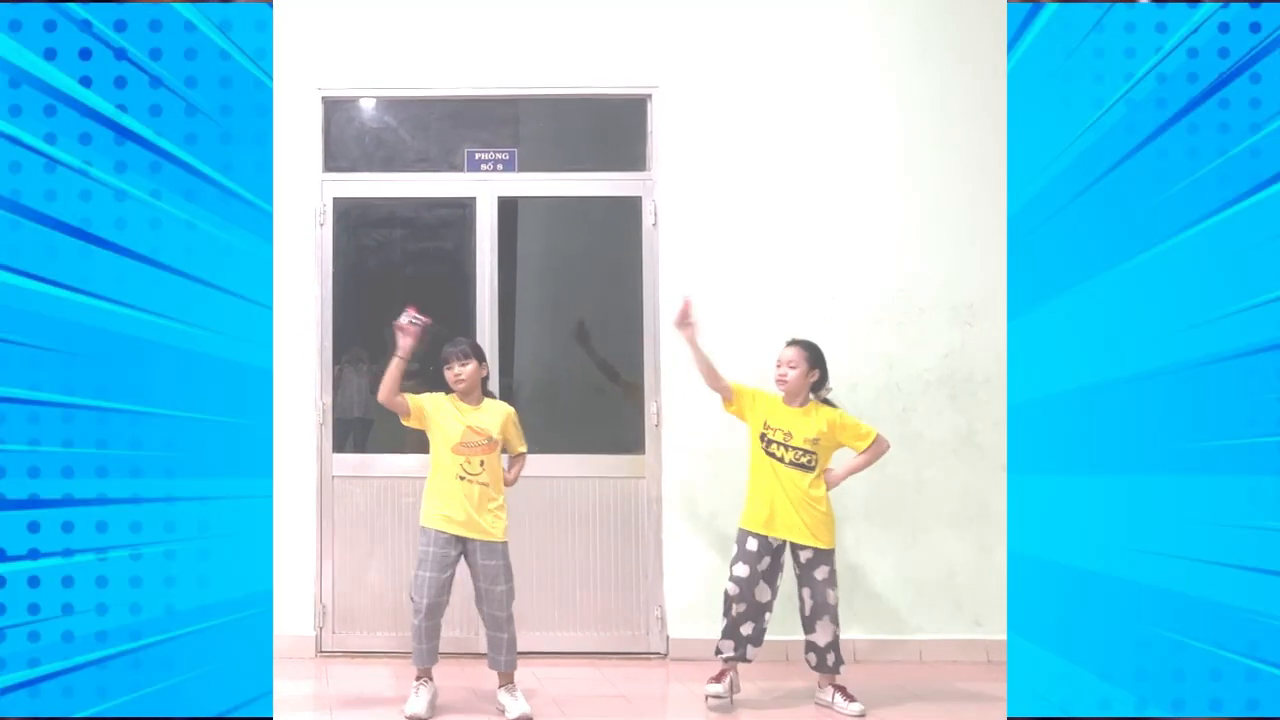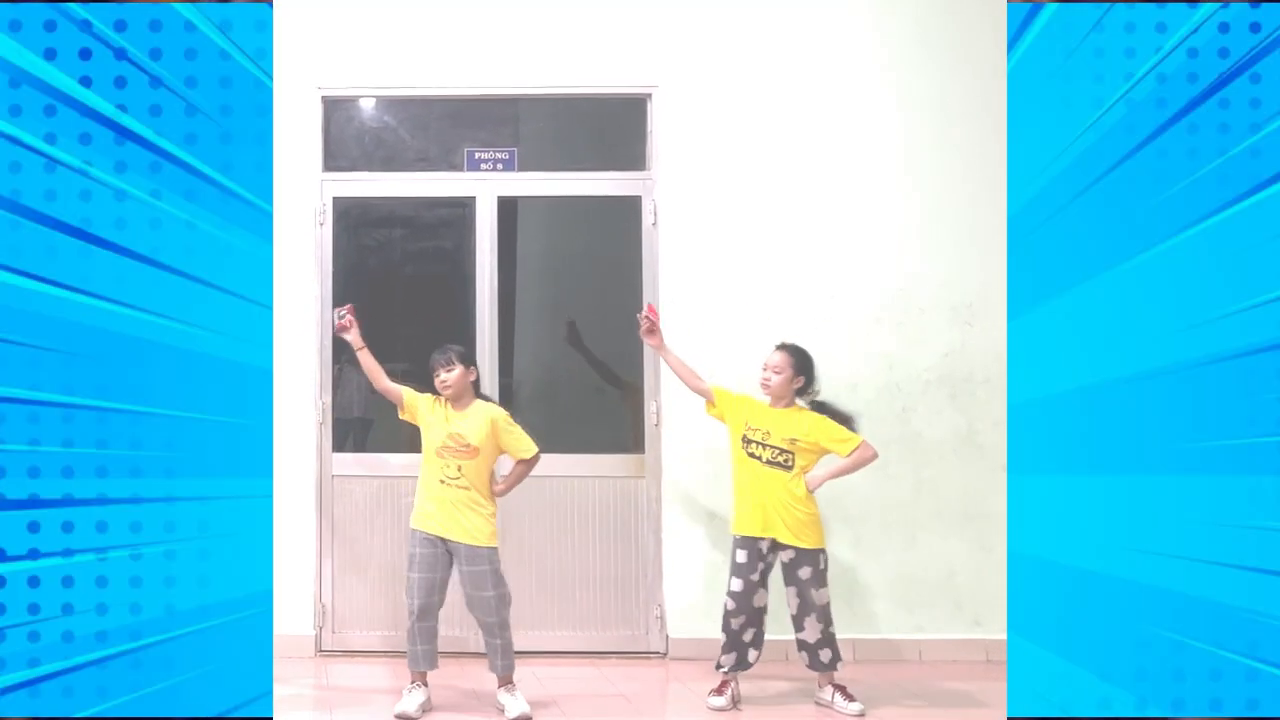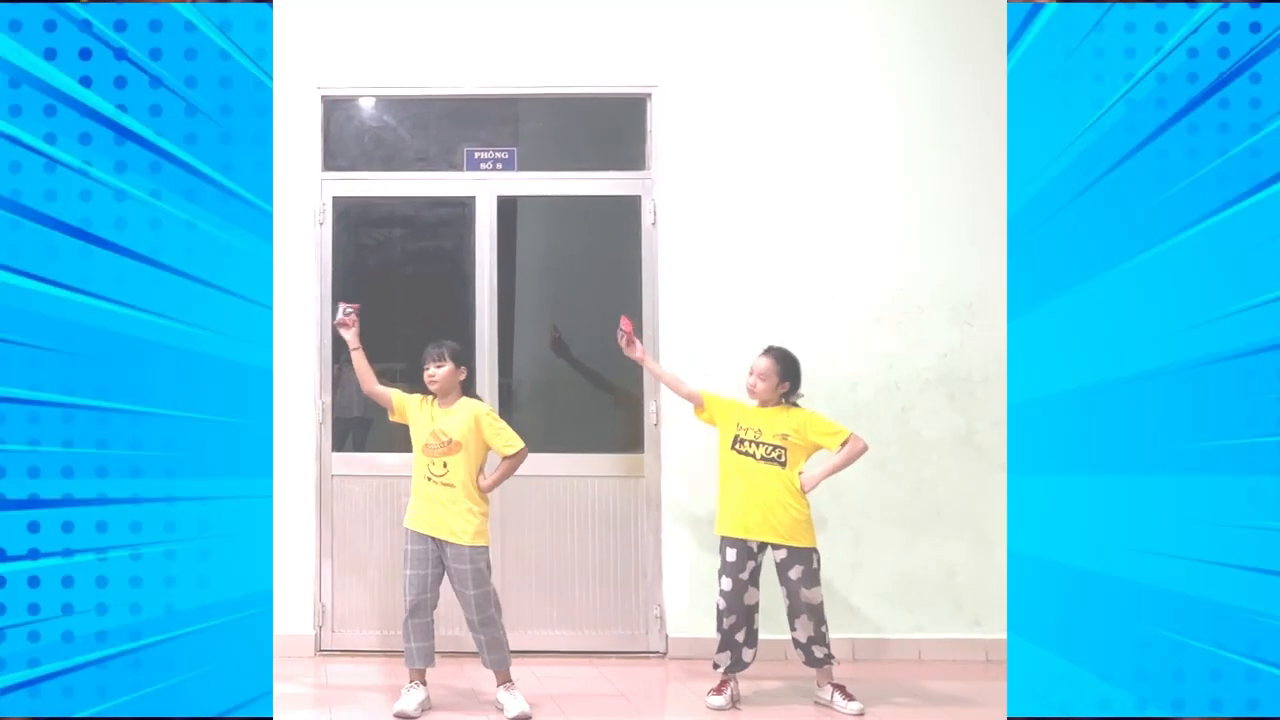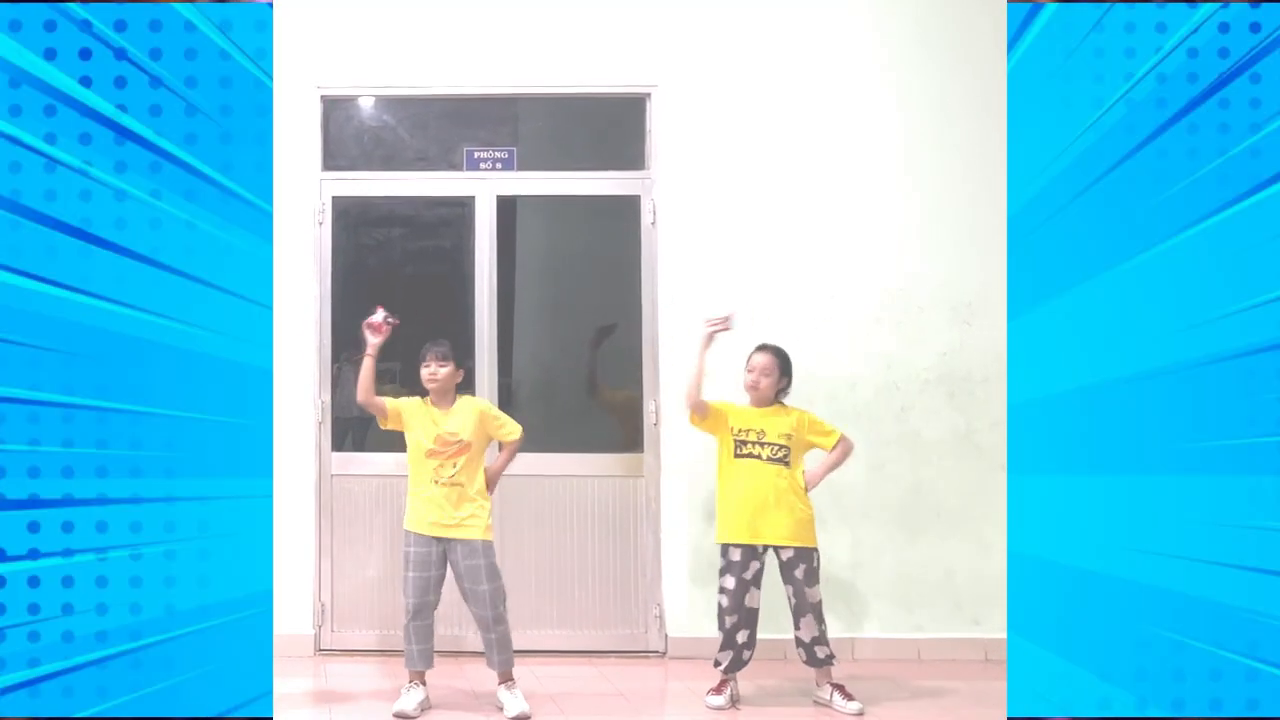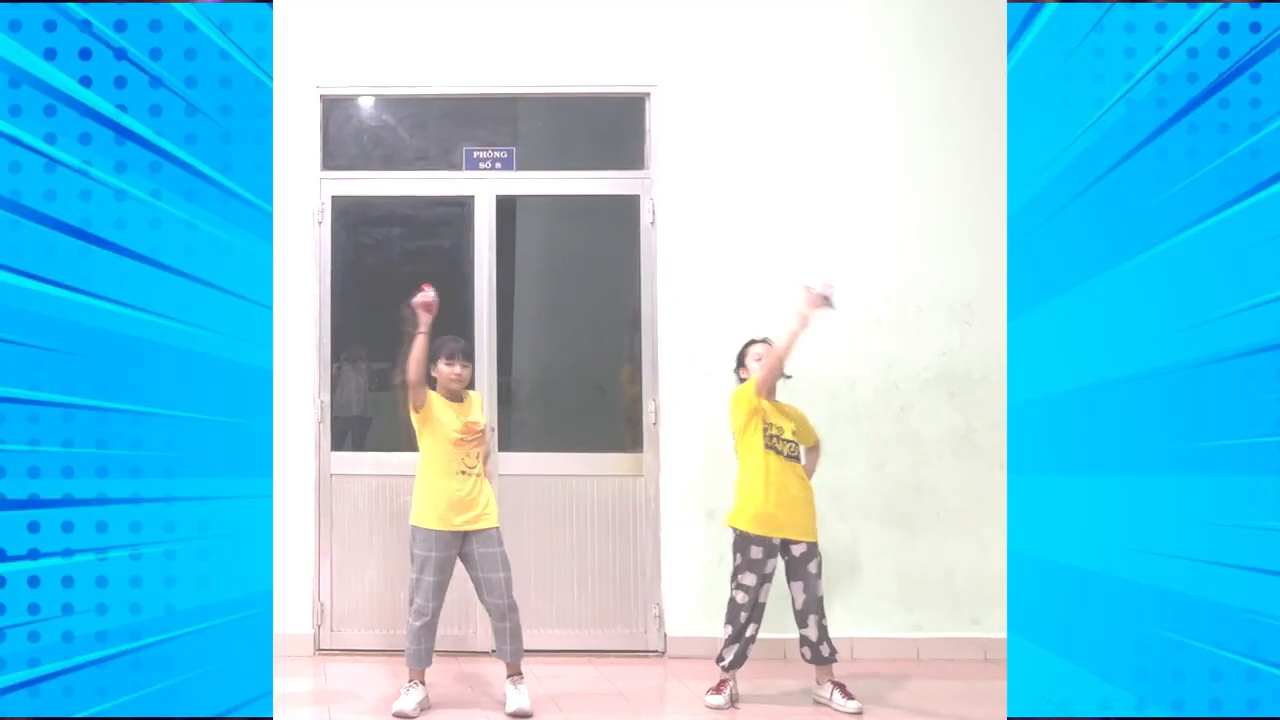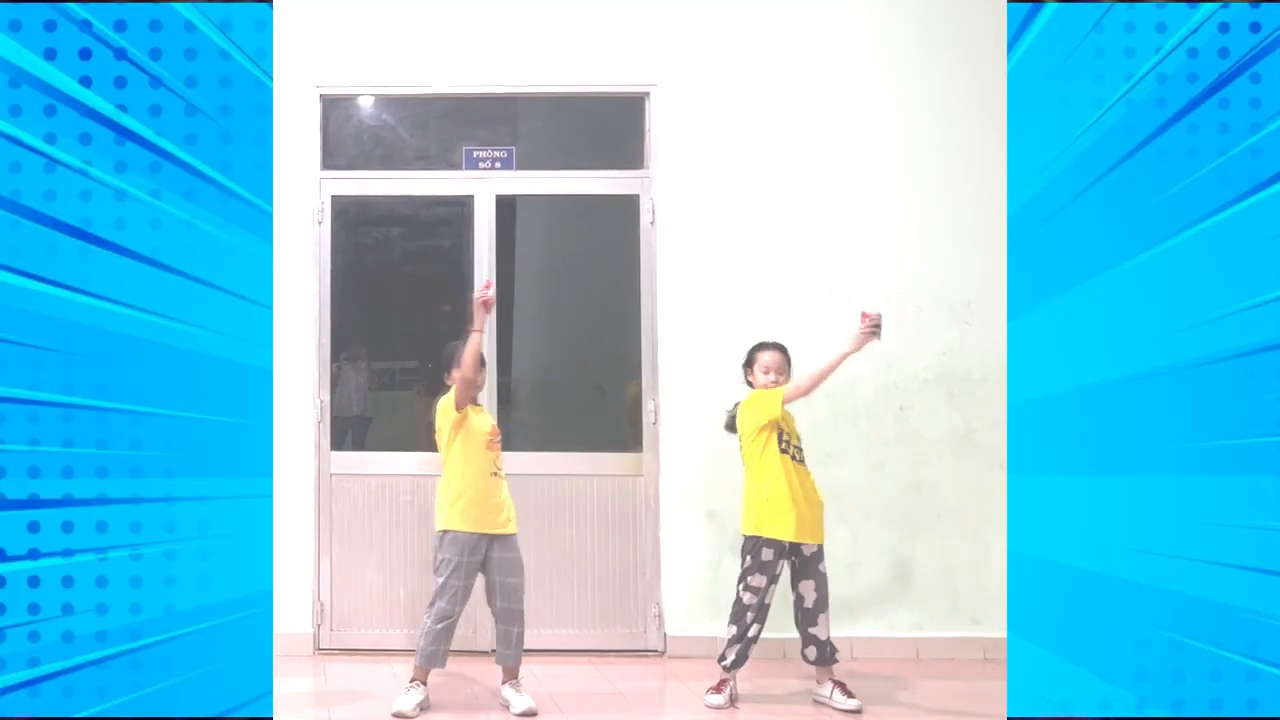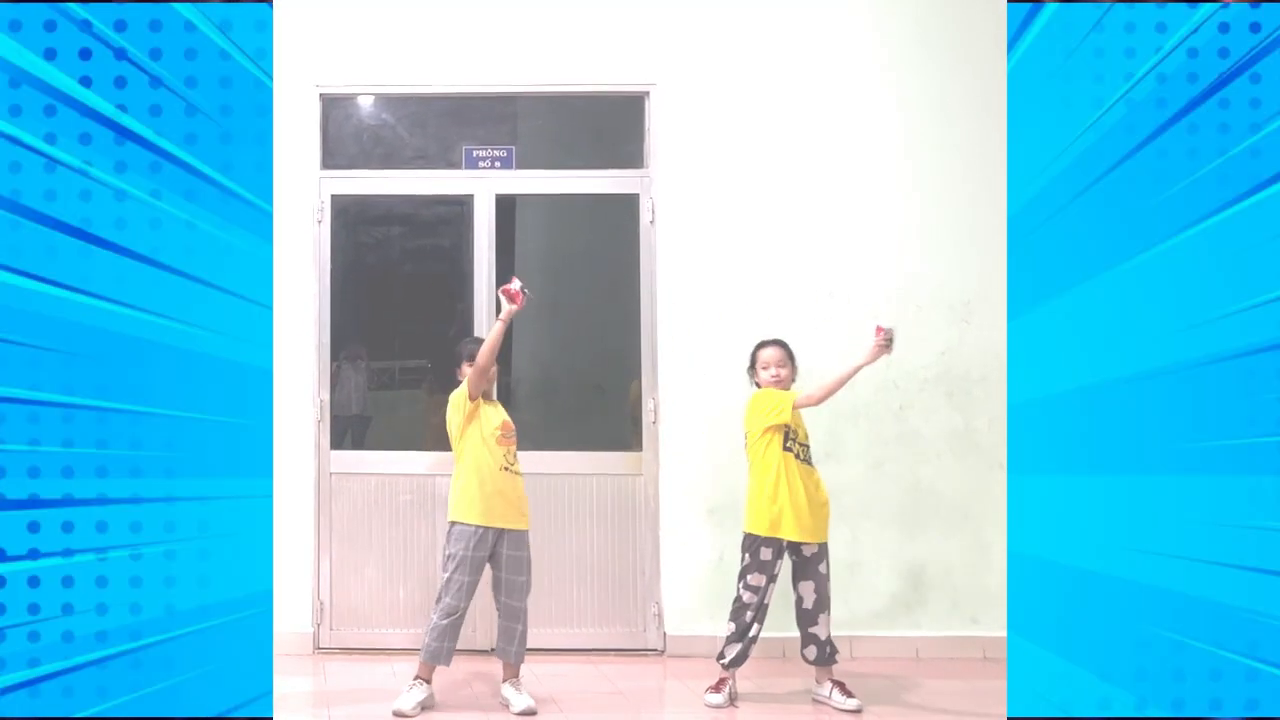
dt=0.2s
person 1, frame 1
left shoulder: (504, 412)
right shoulder: (434, 406)
left elbow: (519, 451)
right elbow: (386, 397)
left wrist: (511, 475)
right wrist: (403, 350)
left hip: (488, 527)
right hip: (440, 523)
left knee: (498, 609)
right knee: (427, 604)
left ankle: (507, 687)
right ankle: (423, 683)
person 1, frame 2
left shoulder: (493, 416)
right shoulder: (426, 408)
left elbow: (529, 455)
right elbow: (383, 385)
left wrist: (502, 487)
right wrist: (357, 343)
left hip: (475, 531)
right hip: (429, 526)
left knee: (491, 611)
right knee: (421, 608)
right ankle: (418, 687)
person 1, frame 3
left shoulder: (477, 413)
right shoulder: (416, 407)
left elbow: (517, 451)
right elbow: (371, 388)
left wrist: (489, 483)
right wrist: (353, 342)
left hip: (464, 528)
right hip: (421, 526)
left knee: (481, 610)
right knee: (417, 605)
left ankle: (505, 685)
right ankle: (417, 686)
person 1, frame 4
left shoulder: (478, 409)
right shoulder: (408, 410)
left elbow: (514, 435)
right elbow: (365, 399)
left wrist: (495, 471)
right wrist: (372, 349)
left hip: (470, 527)
right hip: (422, 527)
left knee: (489, 608)
right knee: (417, 607)
left ankle: (507, 684)
right ankle: (416, 686)
person 1, frame 5
left shoulder: (475, 402)
right shoulder: (425, 405)
right elbow: (412, 378)
left wrist: (483, 454)
right wrist: (423, 327)
left hip: (481, 521)
right hip: (434, 522)
left knee: (501, 599)
right knee: (424, 604)
left ankle: (514, 679)
right ankle: (415, 685)
person 1, frame 6
left shoulder: (479, 410)
right shoulder: (450, 406)
right elbow: (465, 374)
right wrist: (479, 322)
left hip: (500, 524)
right hip: (461, 525)
left knee: (510, 606)
right knee: (446, 606)
left ankle: (510, 684)
person 1, frame 7
left shoulder: (497, 406)
right shoulder: (463, 401)
right elbow: (479, 365)
right wrist: (506, 316)
left hip: (512, 519)
right hip: (472, 518)
left knee: (514, 603)
right knee: (453, 602)
left ankle: (510, 682)
right ankle: (422, 683)
person 2, frame 1
left shoulder: (831, 419)
right shoulder: (756, 403)
left elbow: (880, 445)
right elbow: (715, 383)
left wrist: (840, 474)
right wrist: (692, 340)
left hip: (811, 526)
right hip: (762, 522)
left knee: (821, 604)
right knee: (742, 593)
left ankle: (828, 684)
right ankle: (728, 671)
person 2, frame 2
left shoulder: (812, 423)
right shoulder: (739, 408)
left elbow: (866, 452)
right elbow: (697, 384)
left wrist: (822, 475)
right wrist: (660, 346)
left hip: (798, 528)
right hip: (751, 527)
left knee: (812, 606)
right knee: (740, 603)
left ankle: (828, 685)
right ankle: (729, 679)
person 2, frame 3
left shoulder: (803, 420)
right shoulder: (730, 411)
left elbow: (857, 444)
right elbow: (686, 391)
left wrist: (816, 475)
right wrist: (643, 359)
left hip: (789, 529)
right hip: (739, 528)
left knee: (806, 604)
right knee: (733, 603)
left ankle: (826, 684)
right ankle: (728, 679)
person 2, frame 4
left shoulder: (797, 419)
right shoulder: (726, 415)
left elbow: (844, 444)
right elbow: (693, 403)
left wrist: (815, 475)
right wrist: (703, 348)
left hip: (792, 528)
right hip: (741, 529)
left knee: (807, 605)
right knee: (734, 605)
left ankle: (825, 683)
right ankle: (728, 680)
person 2, frame 5
left shoulder: (792, 414)
right shoulder: (743, 400)
left elbow: (813, 445)
right elbow: (763, 374)
left wrist: (807, 471)
right wrist: (803, 319)
left hip: (799, 522)
right hip: (757, 521)
left knee: (810, 602)
right knee: (745, 600)
left ankle: (825, 683)
right ankle: (727, 679)
person 2, frame 6
left shoulder: (783, 416)
right shoulder: (753, 405)
right elbow: (804, 388)
right wrist: (850, 348)
left hip: (805, 524)
right hip: (766, 524)
left knee: (814, 602)
right knee: (751, 601)
left ankle: (825, 682)
right ankle: (727, 678)
person 2, frame 7
left shoulder: (791, 412)
right shoulder: (761, 402)
right elbow: (815, 397)
right wrist: (864, 360)
left hip: (810, 523)
right hip: (769, 523)
left knee: (815, 601)
right knee: (751, 600)
left ankle: (824, 680)
right ankle: (726, 677)
